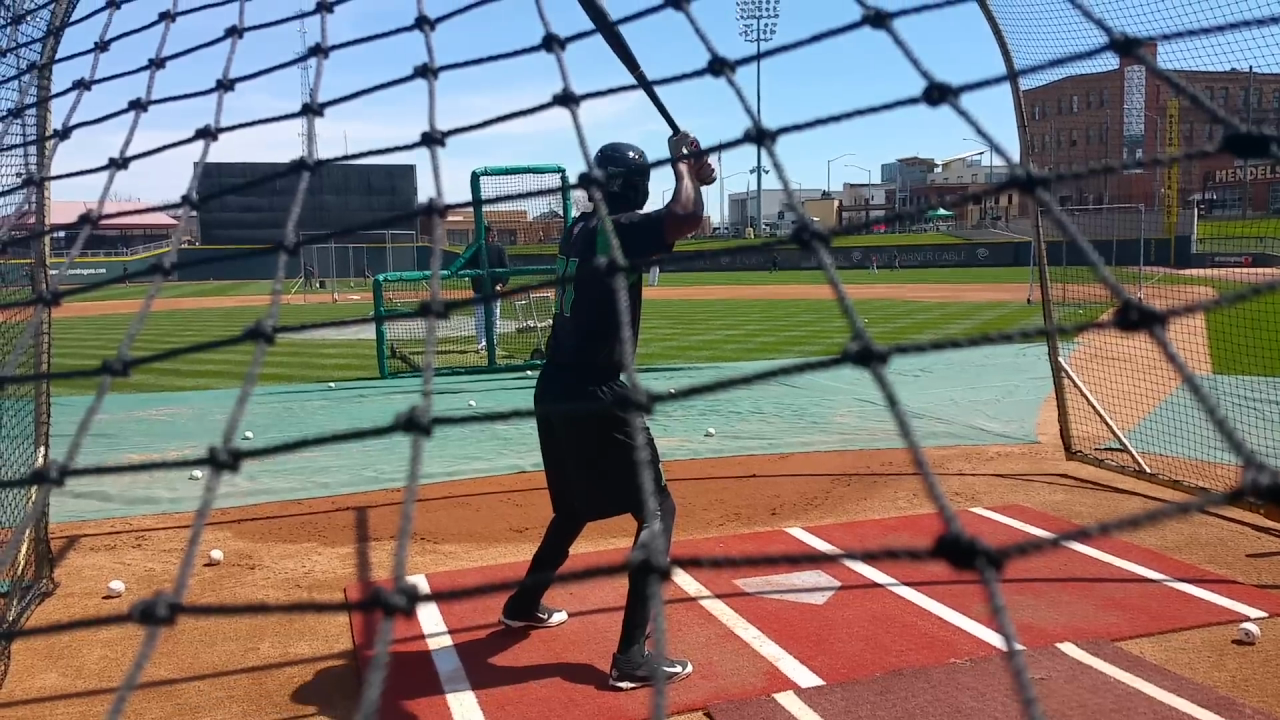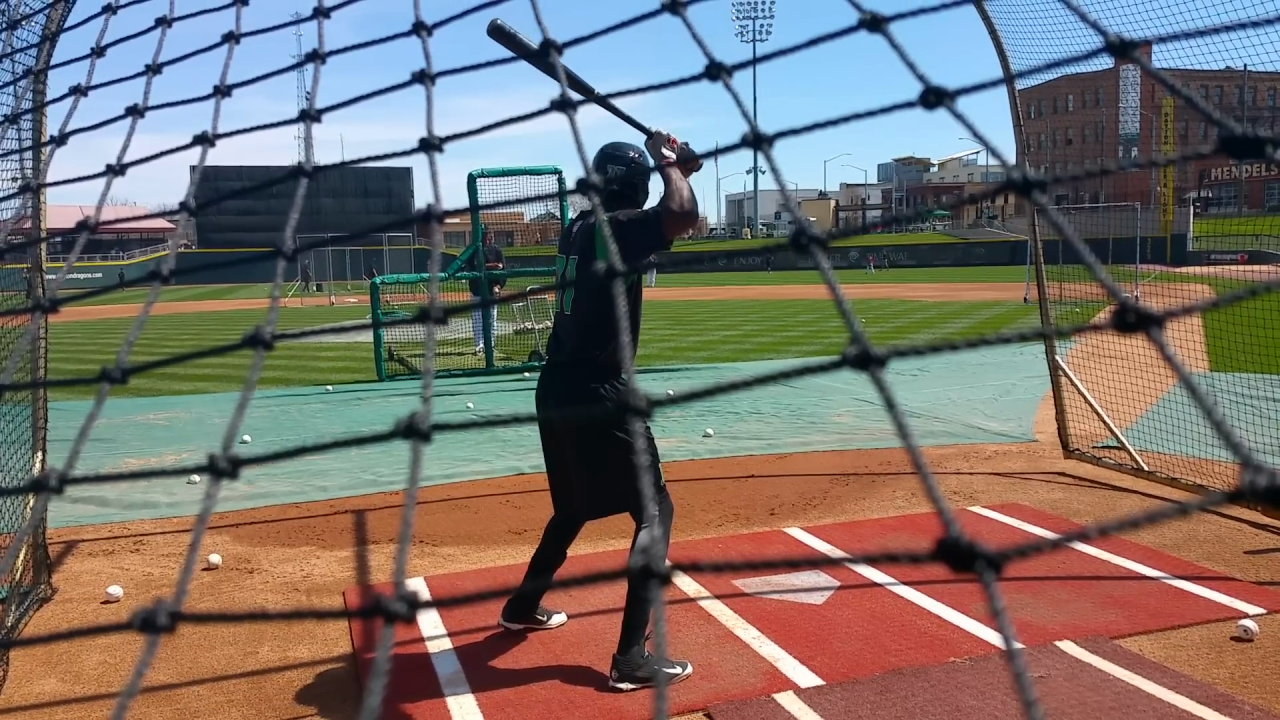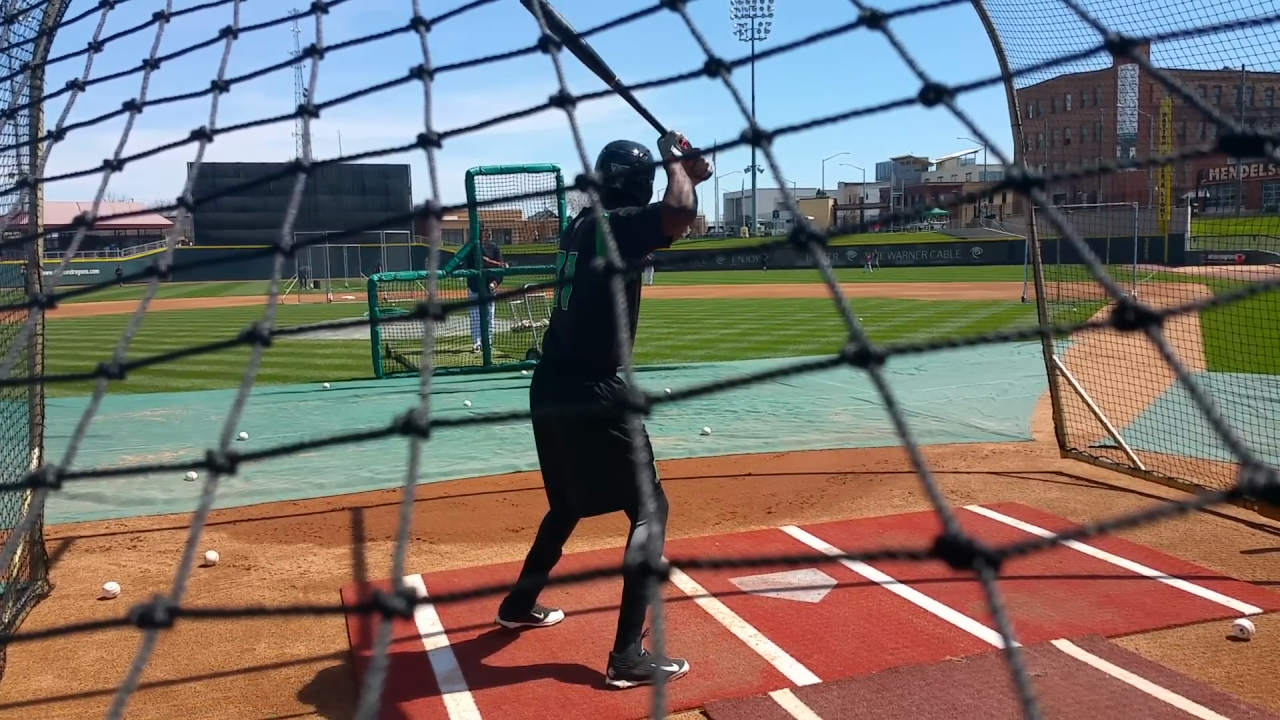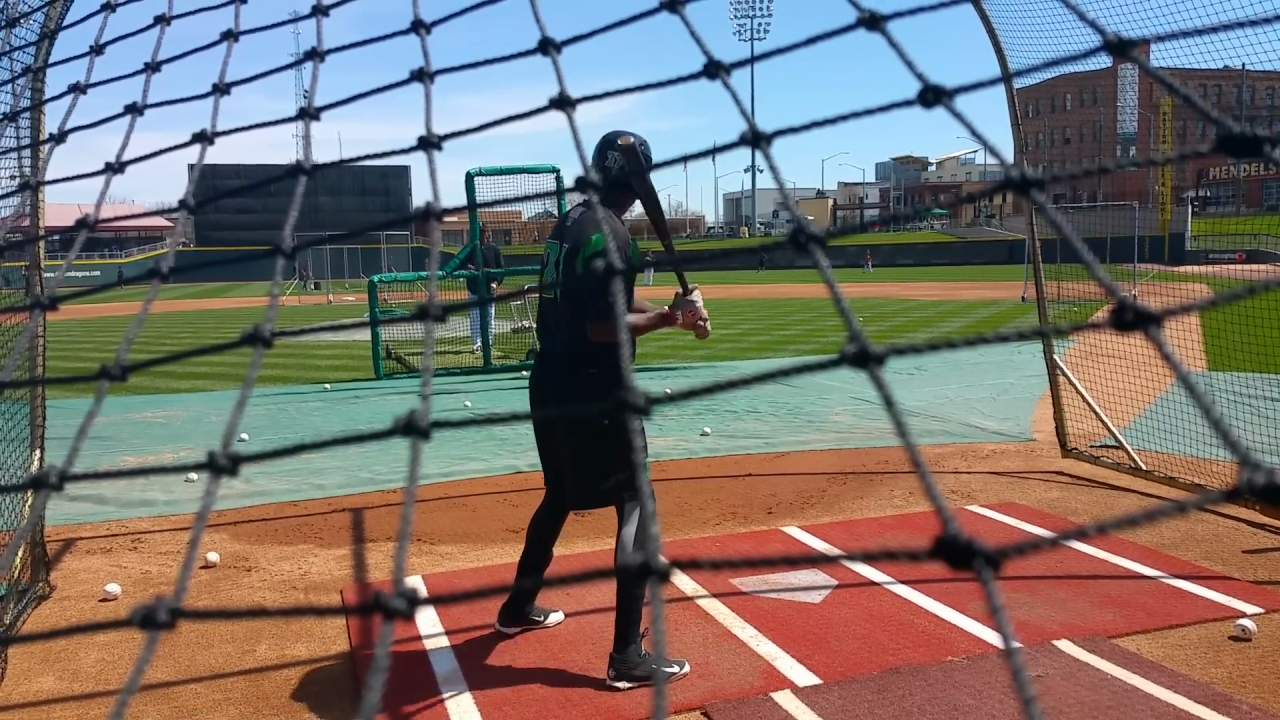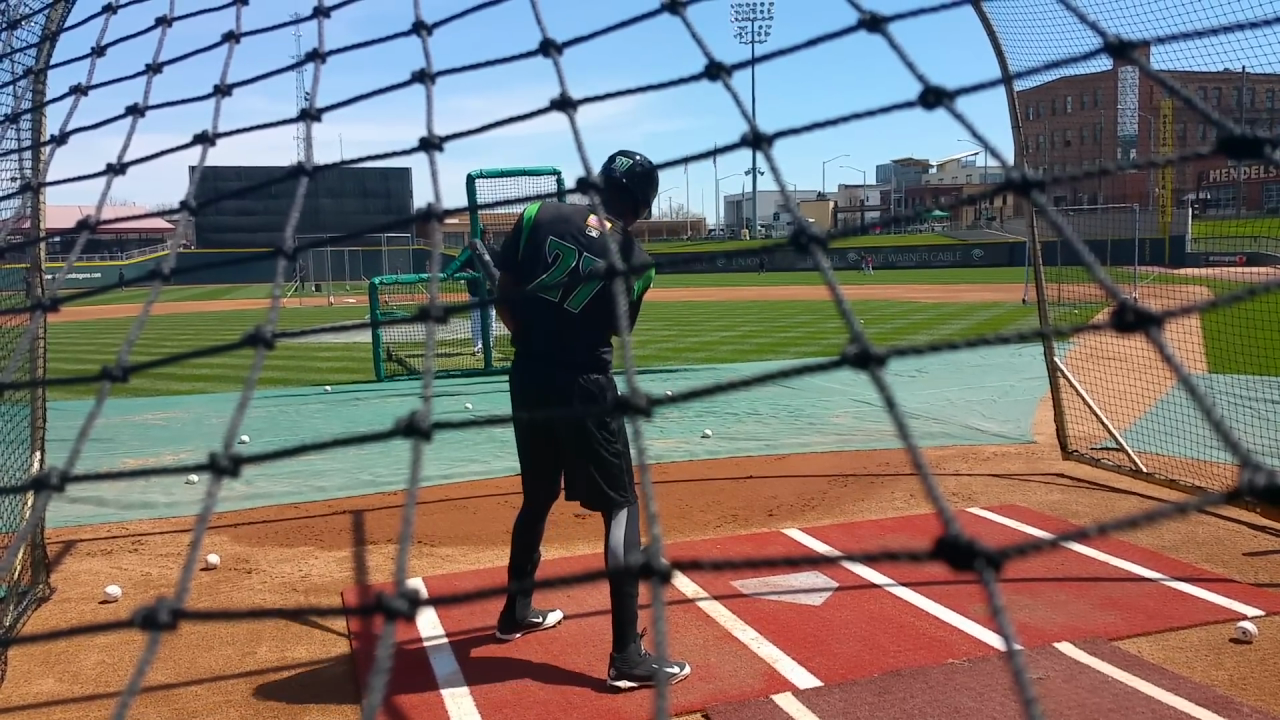
dt=0.7s
person 1, frame 1
left shoulder: (580, 230)
right shoulder: (616, 230)
left elbow: (661, 226)
right elbow: (685, 220)
left wrist: (691, 180)
right wrist: (680, 162)
left hip: (556, 389)
right hip: (595, 395)
left knee: (577, 504)
right knee: (656, 510)
left ankle: (525, 603)
right ankle: (632, 657)
person 1, frame 2
left shoulder: (579, 228)
right shoulder: (616, 228)
left elbow: (660, 221)
right elbow: (682, 215)
left wrist: (676, 172)
right wrist: (667, 163)
left hip: (557, 389)
right hip: (597, 395)
left knee: (575, 505)
right knee: (654, 511)
left ankle: (523, 605)
right ankle: (631, 658)
person 1, frame 3
left shoulder: (583, 225)
right shoulder: (616, 225)
left elbow: (663, 224)
right elbow: (680, 213)
left wrist: (687, 178)
right wrist: (675, 163)
left hip: (552, 384)
right hip: (591, 391)
left knee: (569, 502)
right knee: (649, 509)
left ankle: (520, 603)
right ankle: (628, 656)
person 1, frame 4
left shoulder: (572, 220)
right shoulder: (606, 231)
right elbow: (605, 327)
left wrist: (671, 311)
right wrist: (670, 314)
left hip: (550, 376)
right hip: (592, 384)
left knee: (561, 495)
right knee: (635, 508)
left ankle: (518, 606)
right ankle: (628, 657)
person 1, frame 5
left shoulder: (541, 216)
right shoulder: (636, 263)
left elbow: (503, 296)
right elbow: (610, 328)
left hip: (529, 377)
right hip: (584, 385)
left knee: (538, 496)
right knee: (620, 508)
left ankle: (516, 611)
right ankle: (628, 655)
